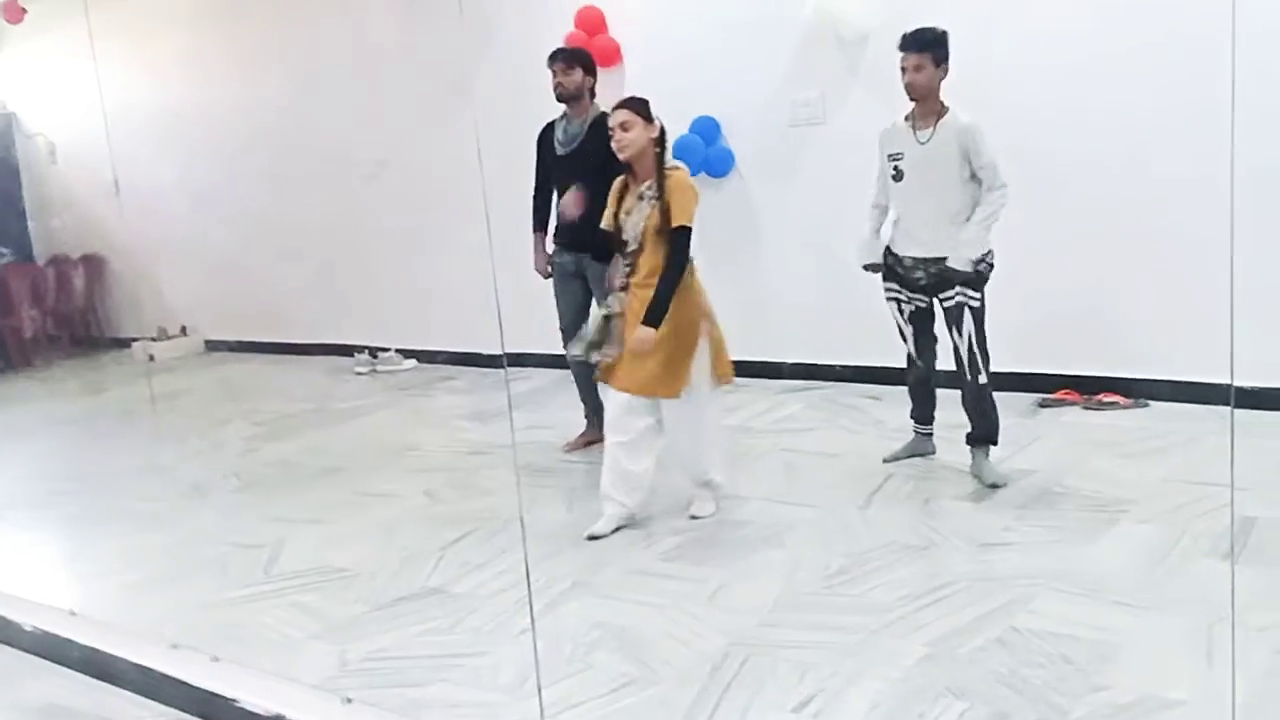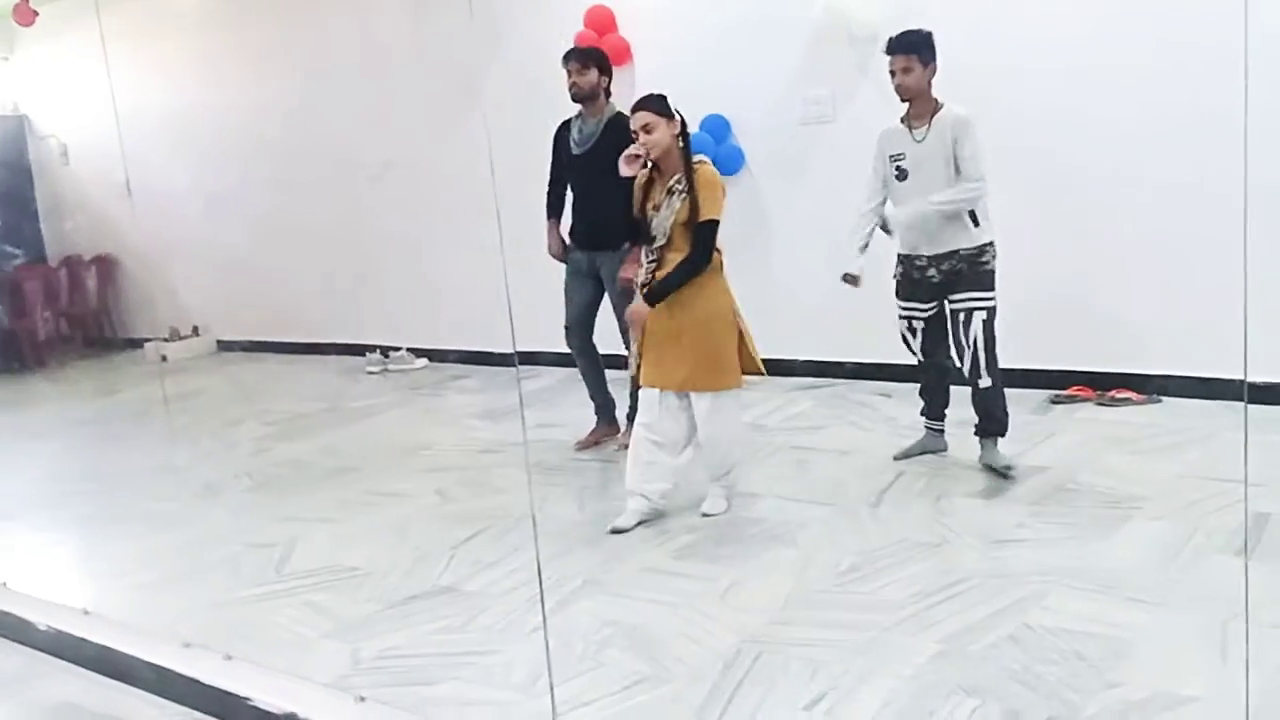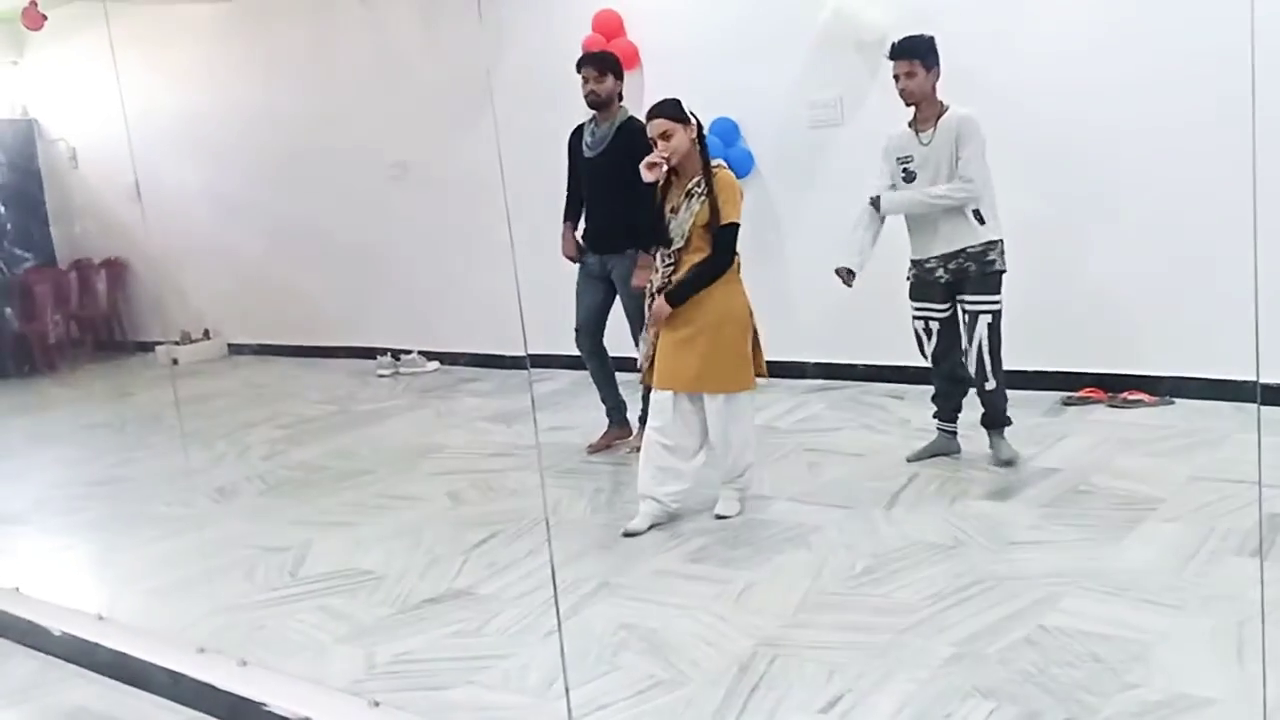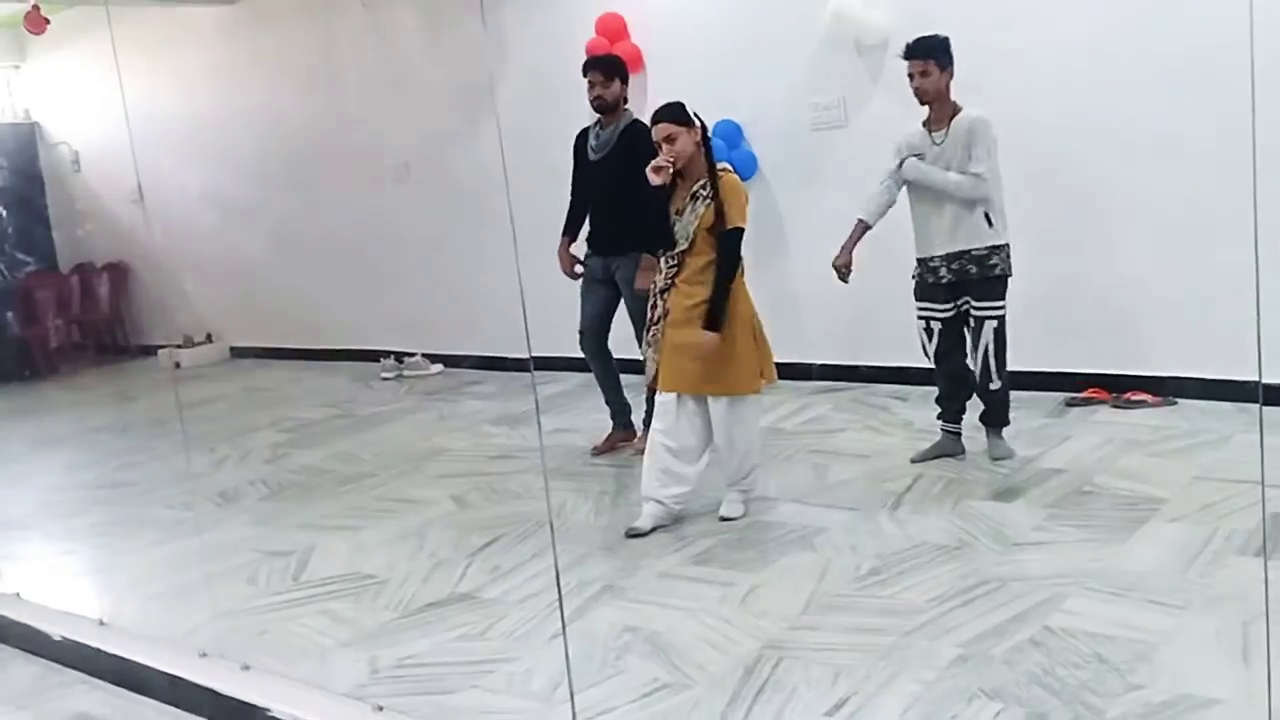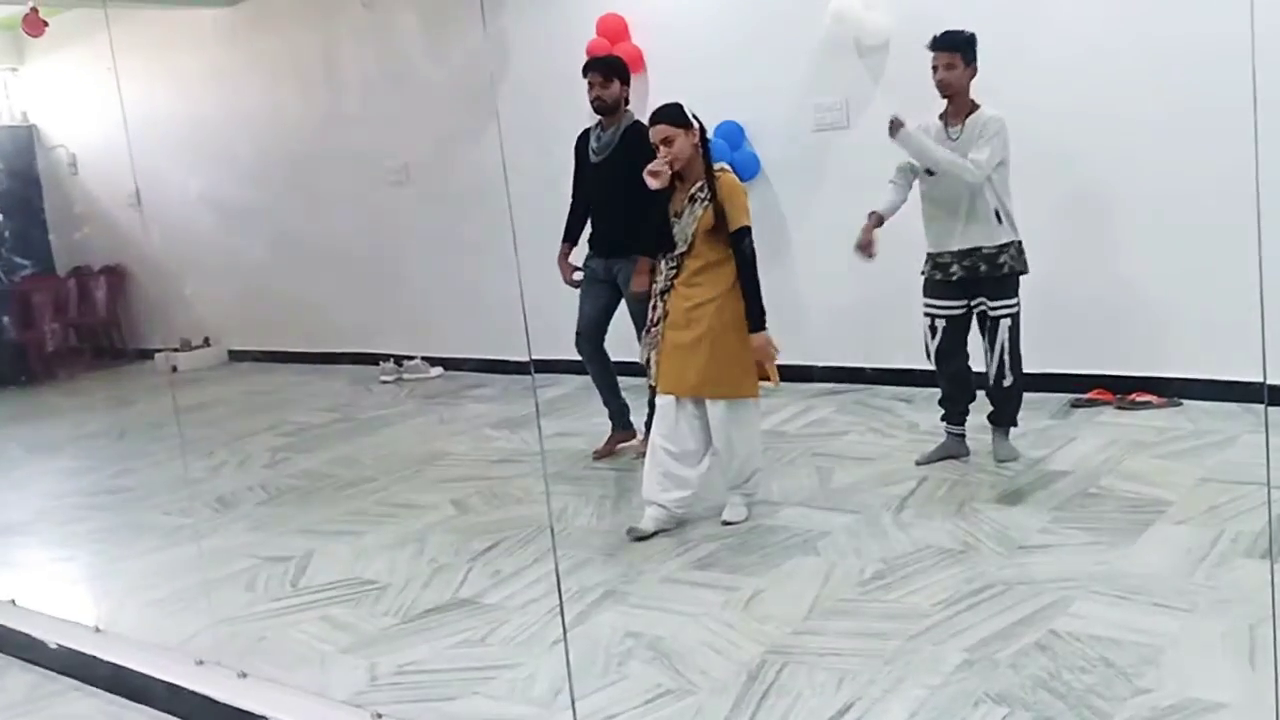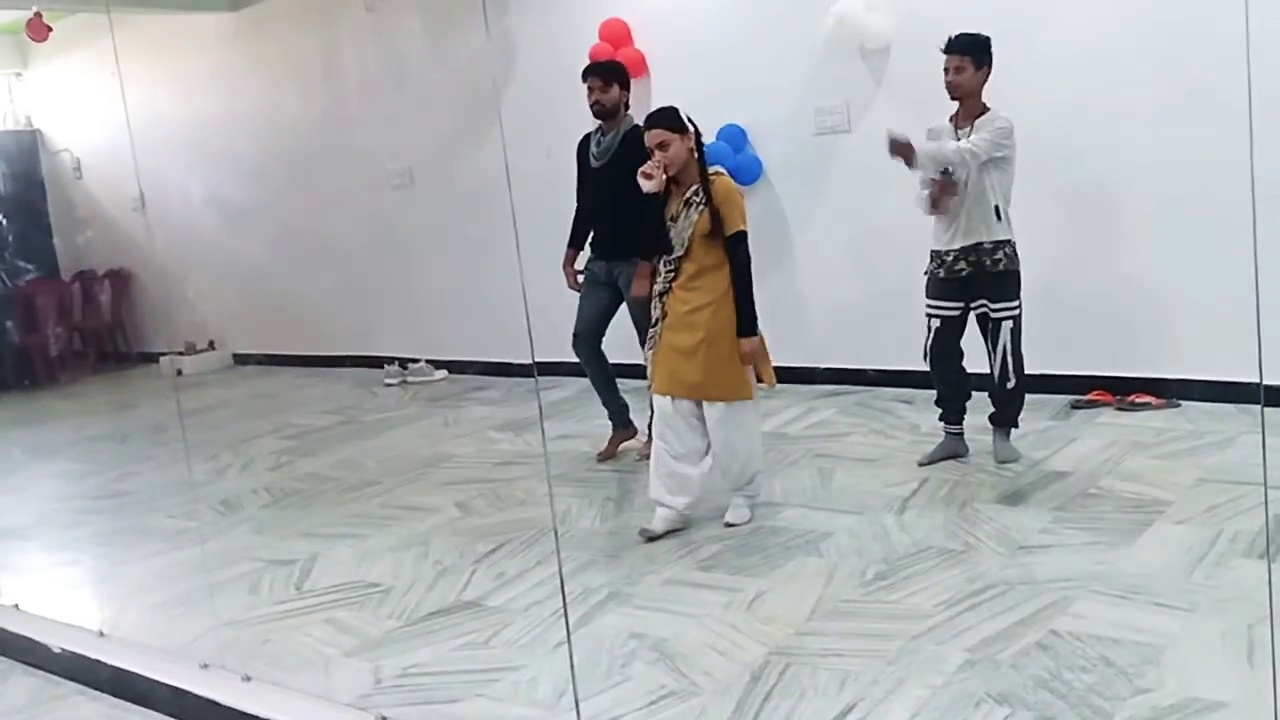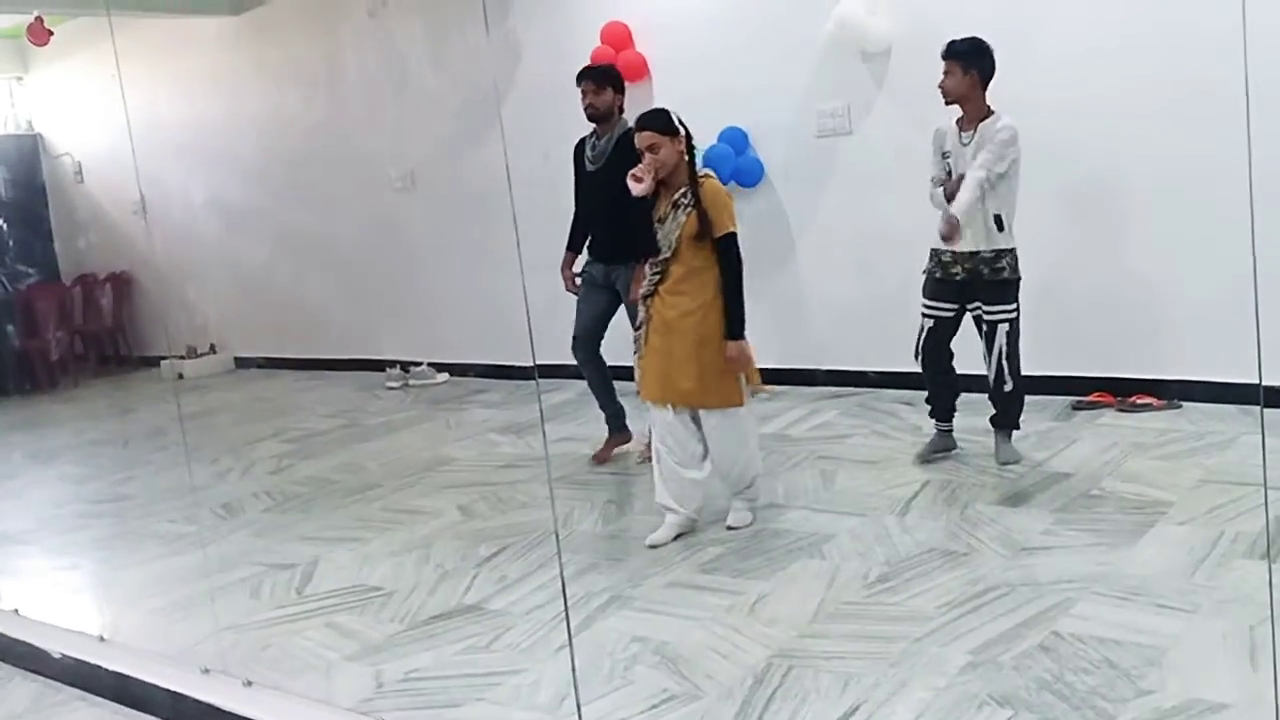
dt=0.2s
person 1, frame 1
left shoulder: (675, 183)
right shoulder: (620, 188)
left elbow: (677, 258)
left wrist: (654, 321)
left hip: (675, 313)
right hip: (633, 311)
left knee: (685, 408)
right knee: (625, 412)
left ankle: (706, 487)
right ankle: (620, 504)
person 1, frame 2
left shoulder: (703, 177)
right shoulder: (646, 182)
left elbow: (701, 253)
left wrist: (651, 300)
right wrist: (626, 182)
left hip: (702, 304)
right hip: (660, 305)
left knee: (712, 403)
right knee: (655, 409)
left ankle: (720, 483)
right ankle: (644, 497)
person 1, frame 3
left shoulder: (720, 180)
right shoulder: (664, 185)
left elbow: (722, 256)
left wrist: (672, 298)
right wrist: (646, 187)
left hip: (716, 309)
right hip: (673, 311)
left knee: (725, 404)
right knee: (668, 410)
left ankle: (733, 486)
right ankle: (658, 499)
person 1, frame 4
left shoulder: (726, 185)
right shoulder: (670, 187)
left elbow: (730, 260)
left wrist: (713, 322)
right wrist: (654, 190)
left hip: (720, 312)
right hip: (678, 312)
left knee: (729, 406)
right knee: (672, 411)
left ankle: (738, 488)
right ankle: (661, 501)
person 1, frame 5
left shoulder: (724, 185)
right shoulder: (669, 189)
left elbow: (745, 257)
left wrist: (756, 324)
right wrist: (653, 194)
left hip: (721, 313)
right hip: (678, 315)
left knee: (730, 409)
right knee: (673, 415)
left ankle: (741, 492)
right ankle: (663, 505)
person 1, frame 6
left shoulder: (720, 189)
right shoulder: (665, 192)
left elbow: (741, 261)
left wrist: (748, 328)
right wrist: (649, 197)
left hip: (717, 317)
right hip: (675, 318)
left knee: (727, 413)
right knee: (671, 414)
left ankle: (743, 494)
right ankle: (671, 505)
person 1, frame 7
left shoulder: (709, 192)
right shoulder: (653, 195)
left elbow: (731, 264)
left wrist: (735, 332)
right wrist: (637, 199)
left hip: (706, 321)
right hip: (663, 323)
left knee: (723, 418)
right knee: (668, 422)
left ankle: (744, 495)
right ankle: (679, 510)
person 2, frame 1
left shoulder: (963, 131)
right shoulder: (890, 135)
left elbow: (996, 191)
left wrist: (966, 254)
right wrist: (872, 244)
left hip: (956, 265)
right hip: (903, 263)
left knee: (971, 358)
right knee: (917, 355)
left ankle: (980, 453)
right ankle: (922, 434)
person 2, frame 2
left shoulder: (957, 123)
right shoulder: (888, 138)
left elbow: (973, 186)
right elbow: (875, 201)
left wrist: (907, 214)
right wrist: (857, 255)
left hip: (967, 255)
right hip: (916, 262)
left knee: (977, 353)
right knee: (928, 353)
left ankle: (990, 442)
right ankle: (934, 431)
person 2, frame 3
left shoulder: (963, 124)
right shoulder: (896, 144)
left elbow: (969, 189)
right elbow: (879, 205)
left wrist: (899, 200)
right wrist: (855, 260)
left hip: (976, 254)
right hip: (927, 263)
left knee: (982, 352)
right knee: (941, 354)
left ankle: (997, 432)
right ankle: (946, 433)
person 2, frame 4
left shoulder: (976, 125)
right shoulder: (910, 142)
left elbow: (978, 186)
right elbow: (884, 191)
left wrist: (917, 171)
right wrist: (849, 244)
left hip: (983, 257)
right hip: (932, 263)
left knee: (987, 353)
right knee: (943, 354)
left ankle: (995, 430)
right ankle: (950, 434)
person 2, frame 5
left shoulder: (990, 124)
right shoulder: (925, 133)
left elbow: (972, 174)
right elbow: (900, 183)
left wrist: (908, 140)
right wrist: (872, 225)
left hip: (993, 254)
right hip: (942, 259)
left knee: (1002, 350)
right knee: (945, 351)
left ankle: (1001, 431)
right ankle: (954, 435)
person 2, frame 6
left shoulder: (999, 126)
right shoulder: (936, 134)
left elbow: (963, 154)
right elbow: (932, 172)
left wrist: (913, 152)
right wrist: (934, 189)
left hip: (992, 255)
right hip: (946, 258)
left knee: (1004, 350)
right knee: (940, 350)
left ankle: (1003, 432)
right ankle: (953, 434)
person 2, frame 7
left shoulder: (1002, 132)
right shoulder: (942, 135)
left elbow: (978, 177)
left wrist: (956, 219)
right wrist: (953, 191)
left hip: (993, 260)
right hip: (945, 258)
left knee: (1001, 353)
right knee: (930, 347)
left ankle: (1004, 434)
right ankle: (942, 430)
person 3, frame 1
left shoulder: (607, 129)
right shoulder: (548, 134)
left wrist: (618, 251)
right wrist: (540, 245)
left hip: (605, 253)
right hip: (566, 252)
right knee: (573, 338)
right ankle: (594, 422)
person 3, frame 2
left shoulder: (623, 129)
right shoulder: (564, 132)
left elbow: (638, 192)
left wrist: (634, 254)
right wrist: (553, 229)
left hip: (618, 251)
right hip: (580, 252)
left knee: (632, 336)
right knee: (576, 334)
left ankle: (636, 420)
right ankle: (605, 419)
person 3, frame 3
left shoulder: (635, 134)
right shoulder: (578, 137)
left elbow: (651, 198)
left wrist: (646, 260)
right wrist: (568, 230)
left hip: (630, 254)
right hip: (593, 255)
left knee: (645, 340)
right knee: (586, 336)
left ankle: (649, 423)
right ankle: (618, 421)
person 3, frame 4
left shoulder: (640, 137)
right shoulder: (583, 140)
left elbow: (655, 203)
left wrist: (648, 262)
right wrist: (566, 244)
left hip: (633, 257)
right hip: (596, 258)
right knee: (591, 339)
left ankle: (652, 425)
right ankle: (622, 424)
person 3, frame 5
left shoulder: (641, 139)
right shoulder: (585, 141)
left elbow: (655, 207)
left wrist: (644, 266)
right wrist: (565, 252)
left hip: (634, 260)
right hip: (598, 259)
right knee: (587, 340)
left ankle: (655, 428)
right ankle: (621, 424)
person 3, frame 6
left shoulder: (640, 143)
right shoulder: (586, 146)
left elbow: (654, 211)
left wrist: (645, 270)
right wrist: (570, 257)
left hip: (636, 263)
right hip: (599, 263)
right knee: (584, 341)
right ankle: (621, 422)
person 3, frame 7
left shoulder: (635, 146)
right shoulder: (582, 149)
left elbow: (649, 214)
left wrist: (642, 274)
right wrist: (569, 260)
left hip: (633, 266)
right hip: (597, 266)
right knee: (583, 344)
right ankle: (617, 427)
